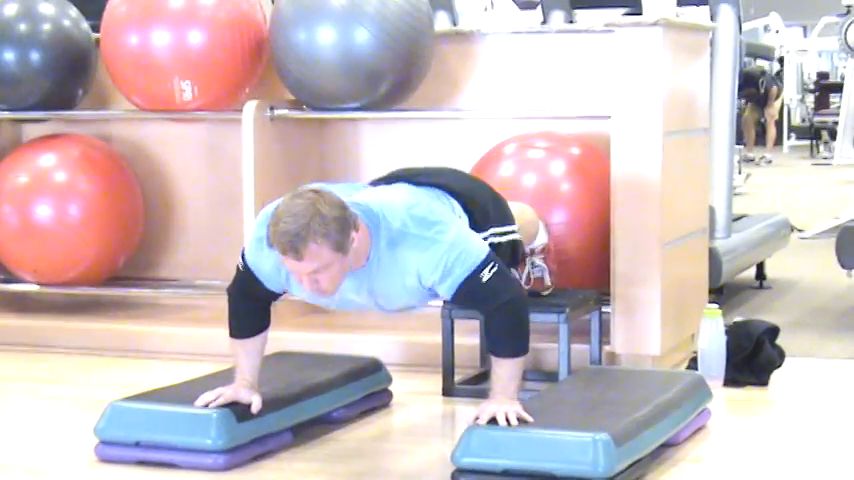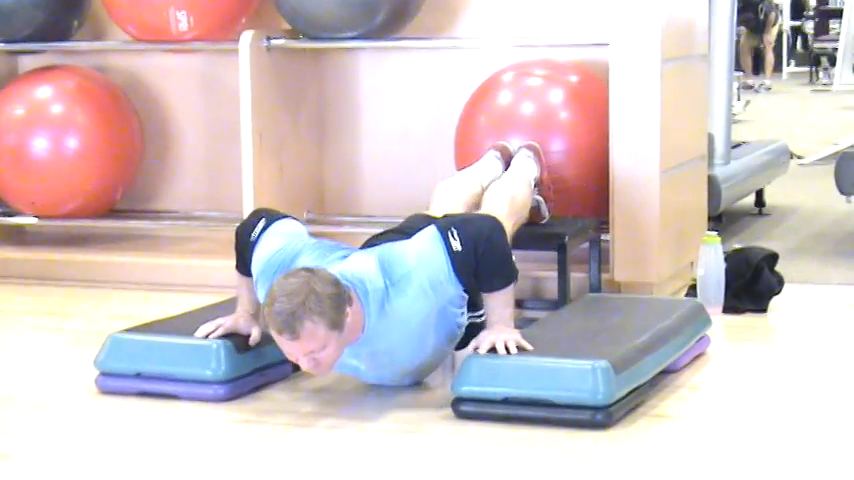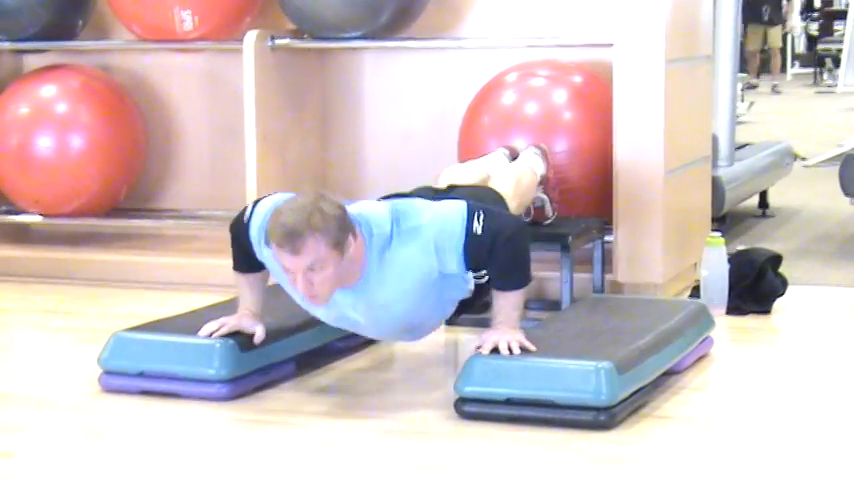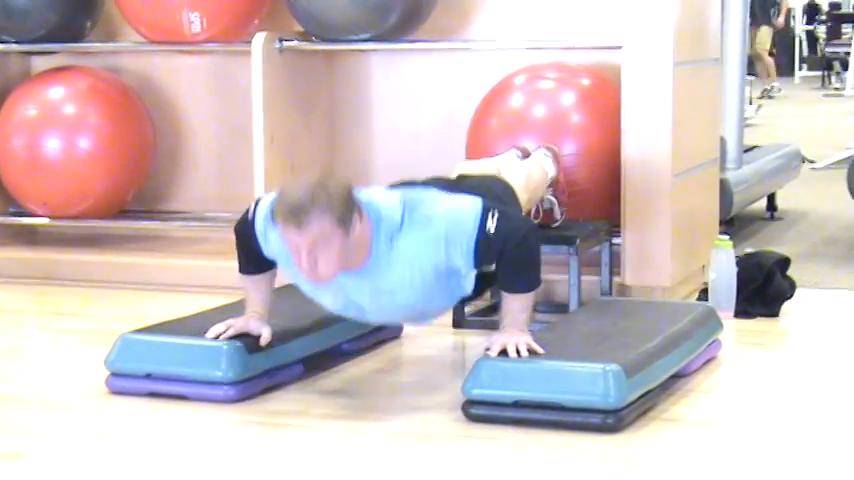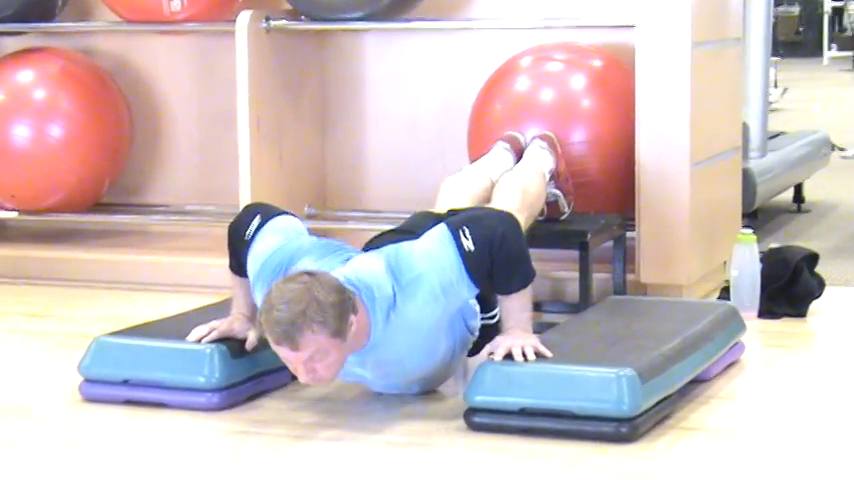
dt=1s
person 1, frame 1
left shoulder: (419, 237)
right shoulder: (271, 232)
left elbow: (507, 300)
right elbow: (246, 294)
left wrist: (503, 396)
right wrist: (245, 380)
left hip: (463, 208)
person 1, frame 2
left shoulder: (405, 291)
right shoulder: (279, 271)
left elbow: (485, 236)
right elbow: (256, 224)
left wrist: (501, 324)
right wrist: (247, 313)
right hip: (387, 248)
left knee: (498, 213)
right knee: (441, 211)
left ankle: (525, 165)
right ankle: (492, 161)
person 1, frame 3
left shoulder: (415, 243)
right shoulder: (271, 228)
left elbow: (508, 233)
right elbow: (243, 226)
left wrist: (506, 325)
right wrist: (248, 312)
right hip: (396, 211)
left knee: (501, 196)
right knee: (449, 186)
left ankle: (532, 163)
right ankle: (498, 159)
person 1, frame 4
left shoulder: (424, 228)
right shoulder: (279, 218)
left elbow: (515, 235)
right elbow: (249, 231)
left wrist: (514, 328)
right wrist: (255, 314)
left hip: (484, 225)
left knee: (512, 193)
right knee: (460, 179)
left ankle: (543, 165)
right ankle: (511, 157)
person 1, frame 5
left shoulder: (417, 292)
right shoulder: (276, 274)
left elbow: (499, 234)
right elbow: (253, 218)
left wrist: (518, 329)
right wrist: (242, 317)
right hip: (394, 246)
left knee: (506, 208)
right knee: (449, 204)
left ankle: (539, 157)
right ankle: (503, 153)
